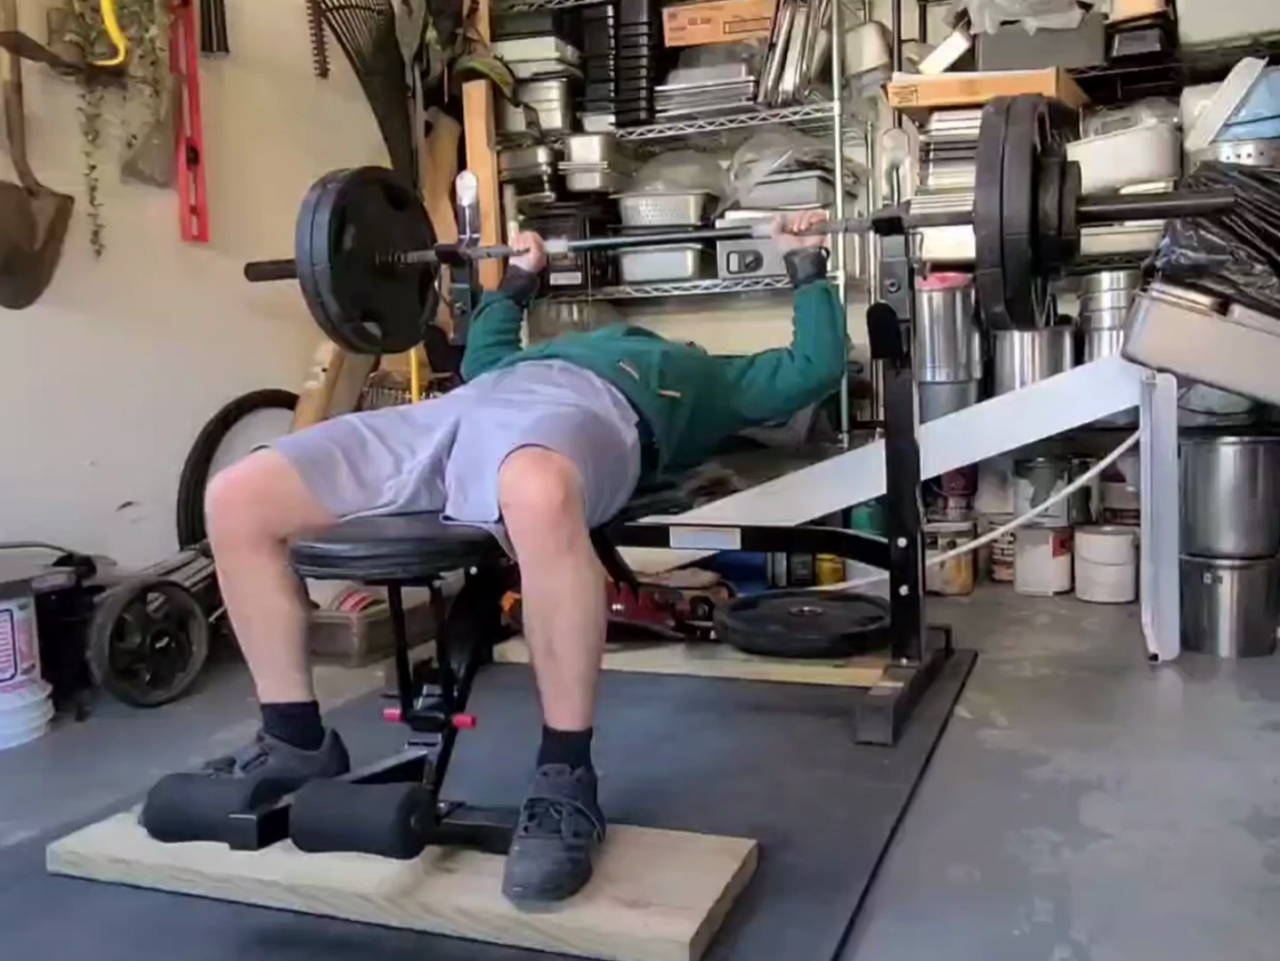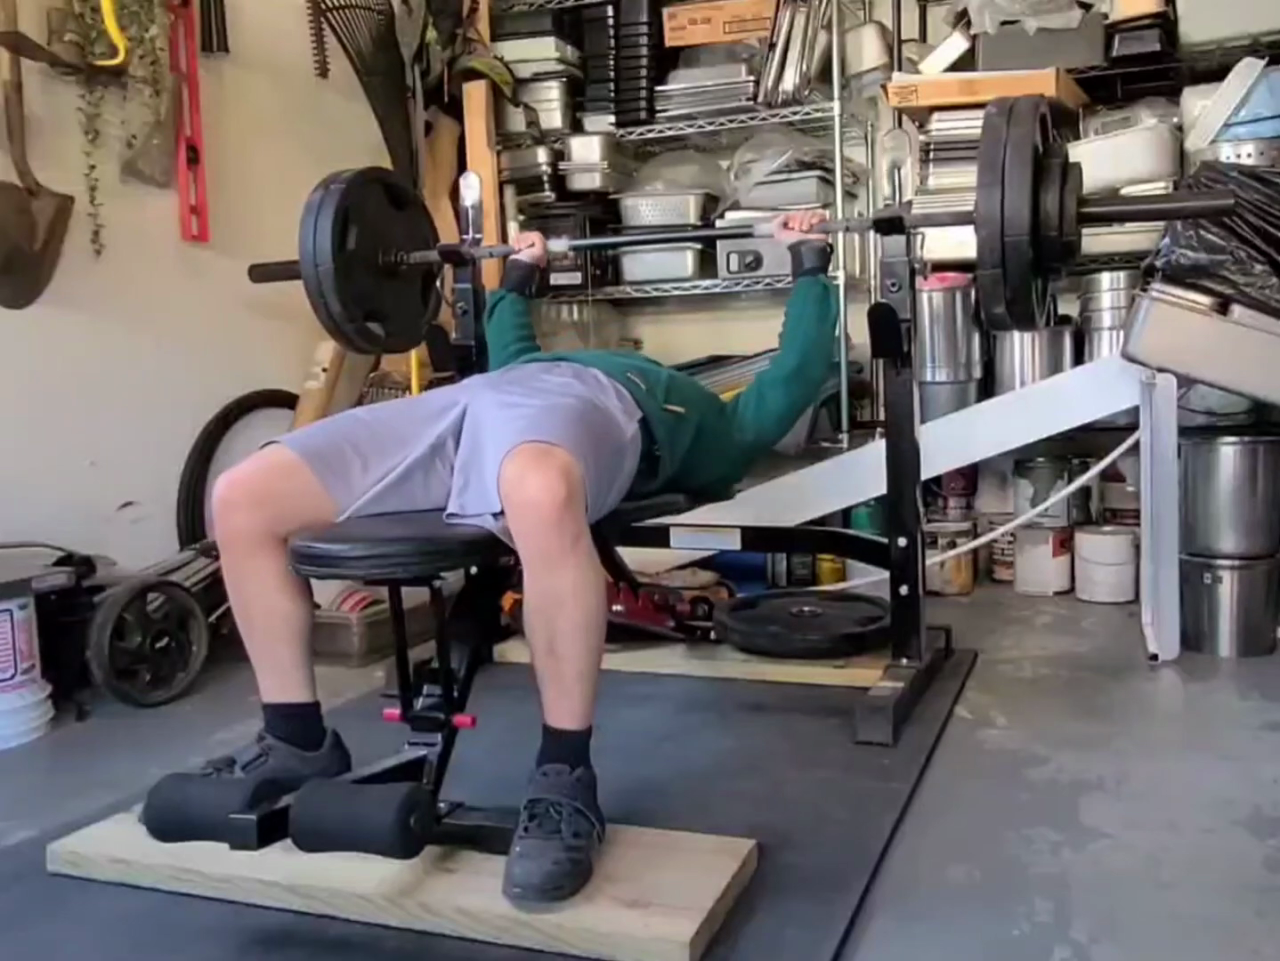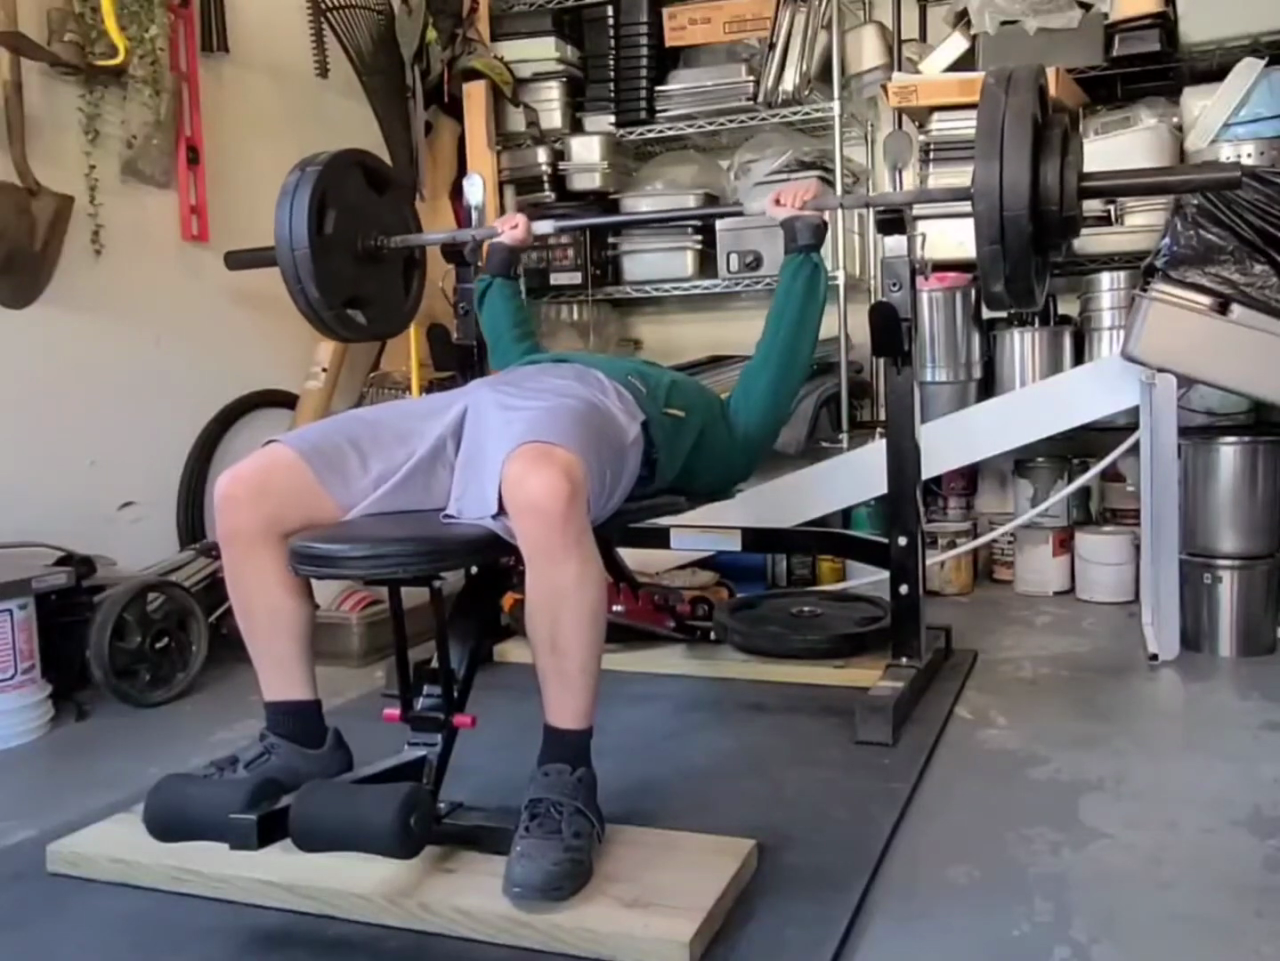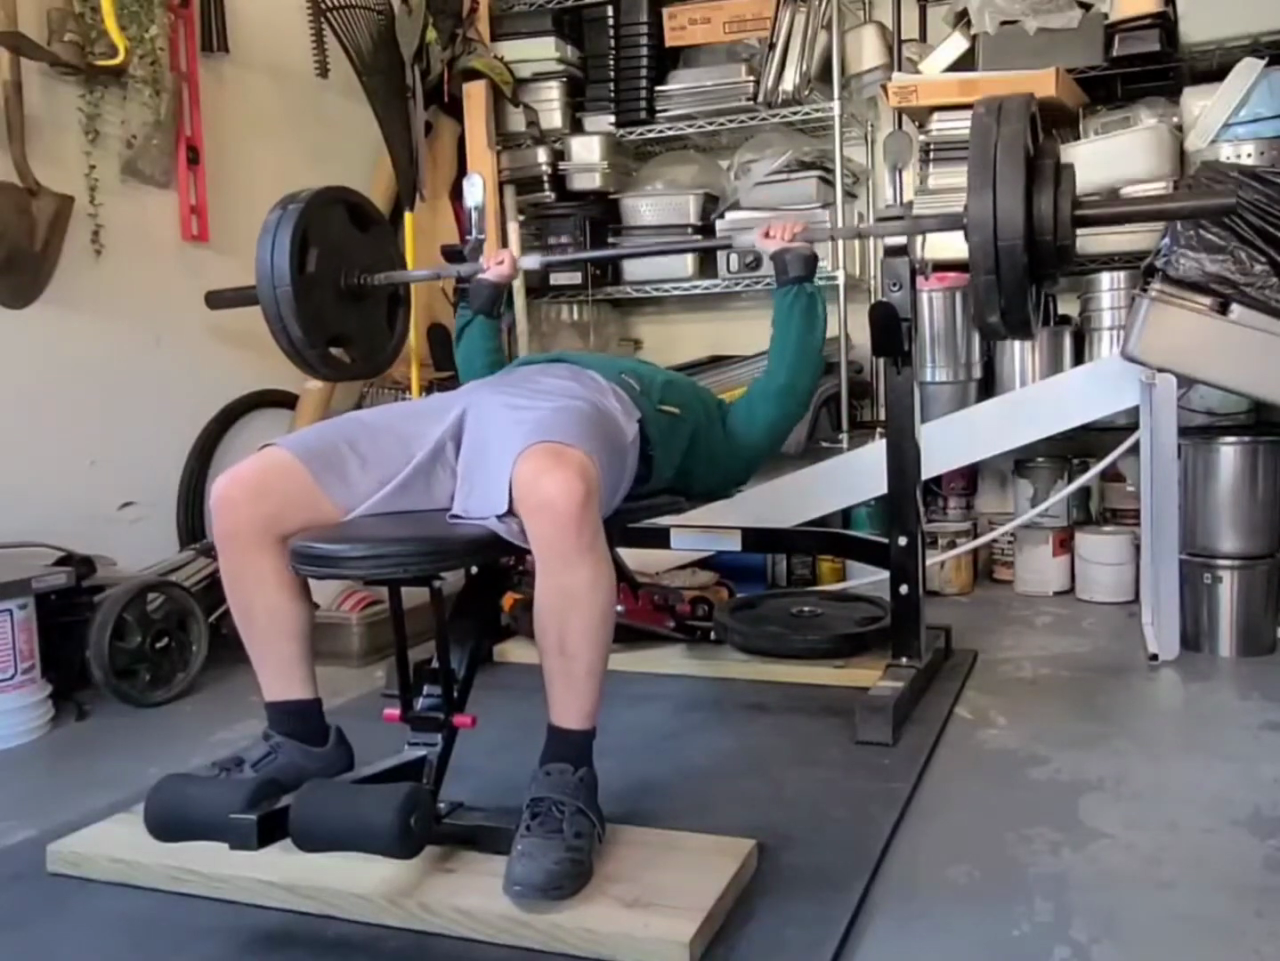
dt=0.7s
person 1, frame 1
left shoulder: (715, 381)
right shoulder: (598, 344)
left elbow: (819, 365)
right elbow: (482, 364)
left wrist: (806, 267)
right wrist: (514, 281)
right hip: (465, 406)
left knee: (538, 499)
right knee: (236, 501)
left ankle: (565, 781)
right ankle: (296, 744)
person 1, frame 2
left shoulder: (724, 431)
left elbow: (798, 371)
right elbow: (513, 359)
left wrist: (809, 265)
right wrist: (517, 277)
left knee: (540, 497)
right knee: (241, 501)
left ankle: (565, 780)
right ankle: (297, 745)
person 1, frame 3
left shoulder: (724, 431)
left elbow: (782, 357)
right elbow: (516, 354)
left wrist: (801, 244)
right wrist: (501, 263)
left knee: (543, 496)
right knee: (243, 496)
left ankle: (564, 780)
right ankle: (299, 743)
person 1, frame 4
left shoulder: (717, 433)
left elbow: (788, 391)
right elbow: (486, 378)
left wrist: (794, 273)
right wrist: (484, 296)
left knee: (557, 497)
right knee: (240, 500)
left ankle: (566, 780)
right ankle: (302, 743)
